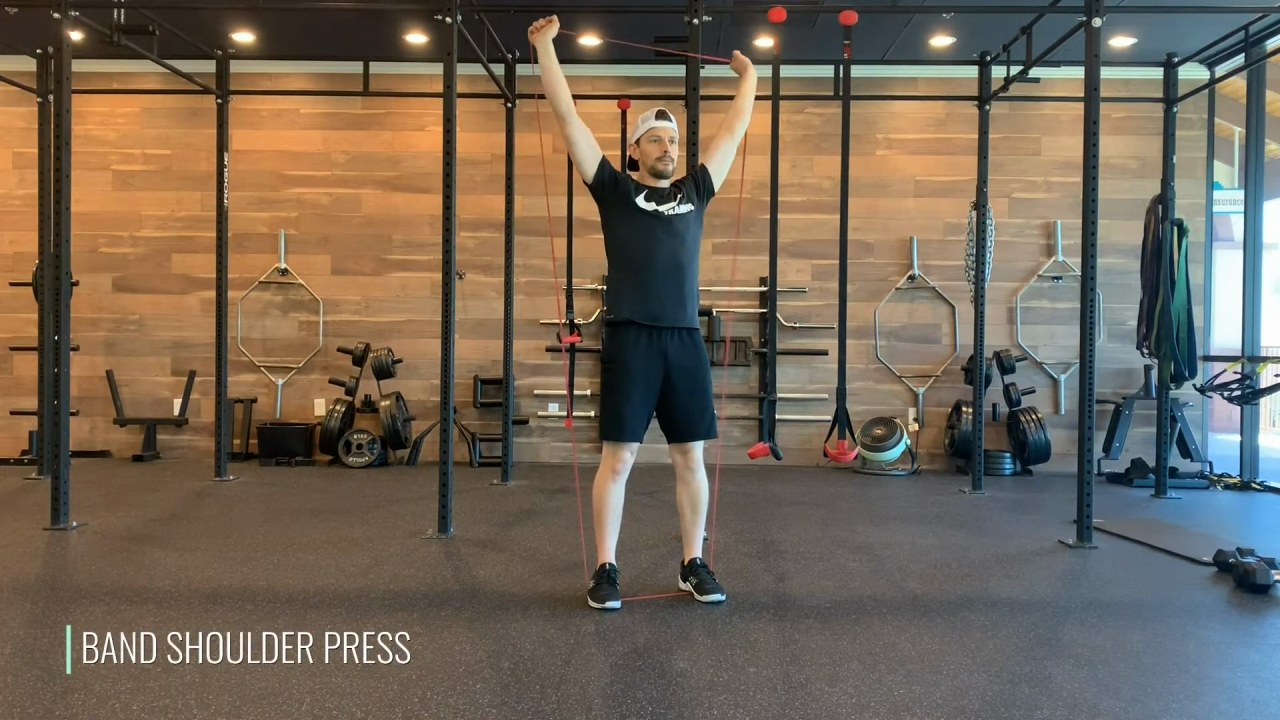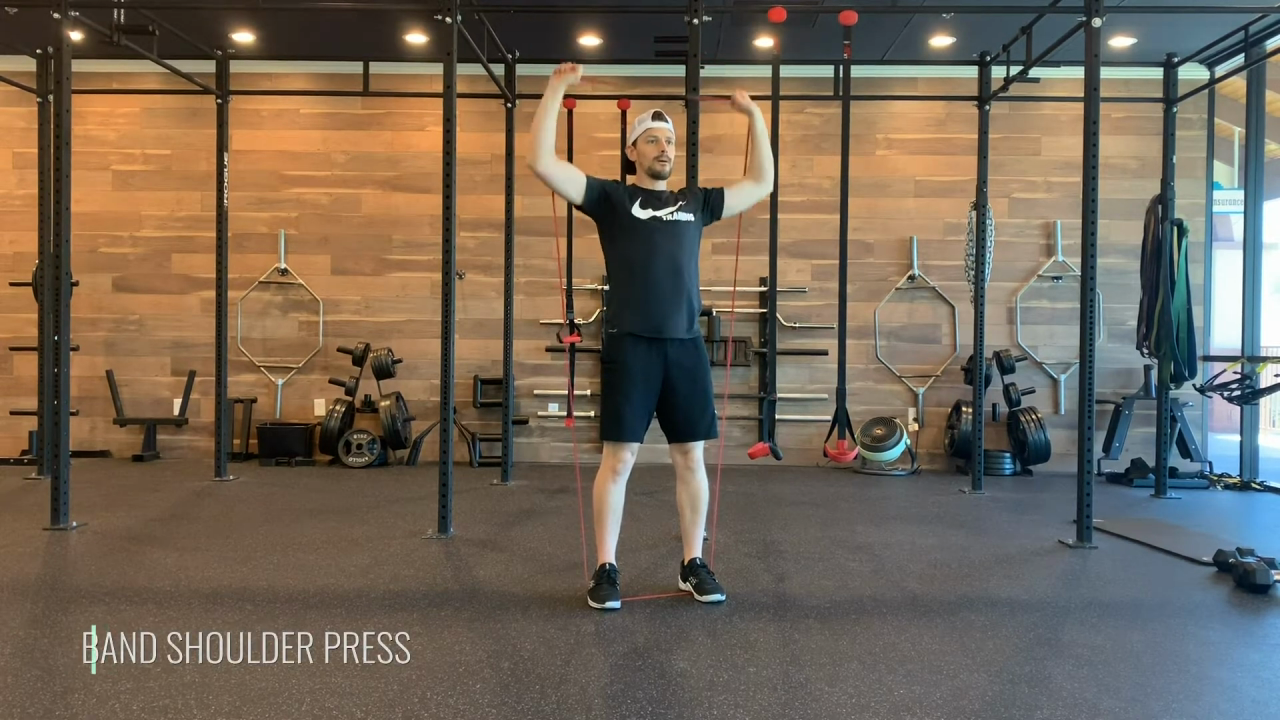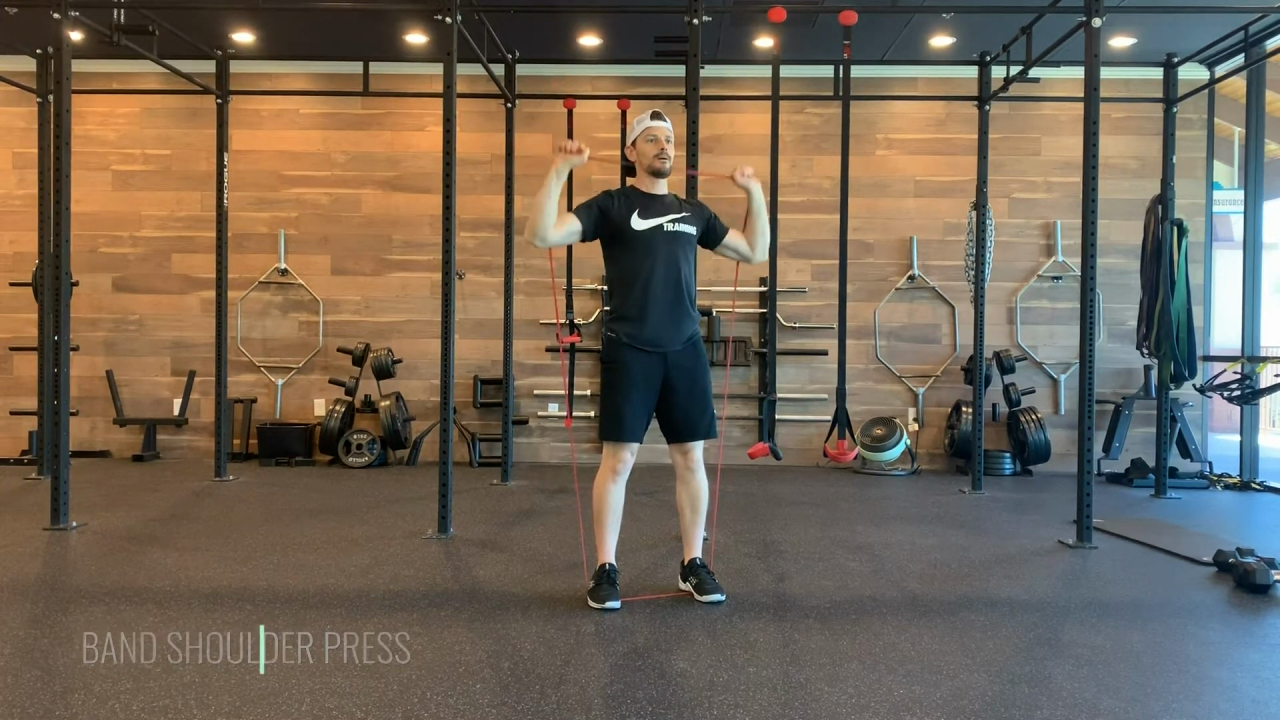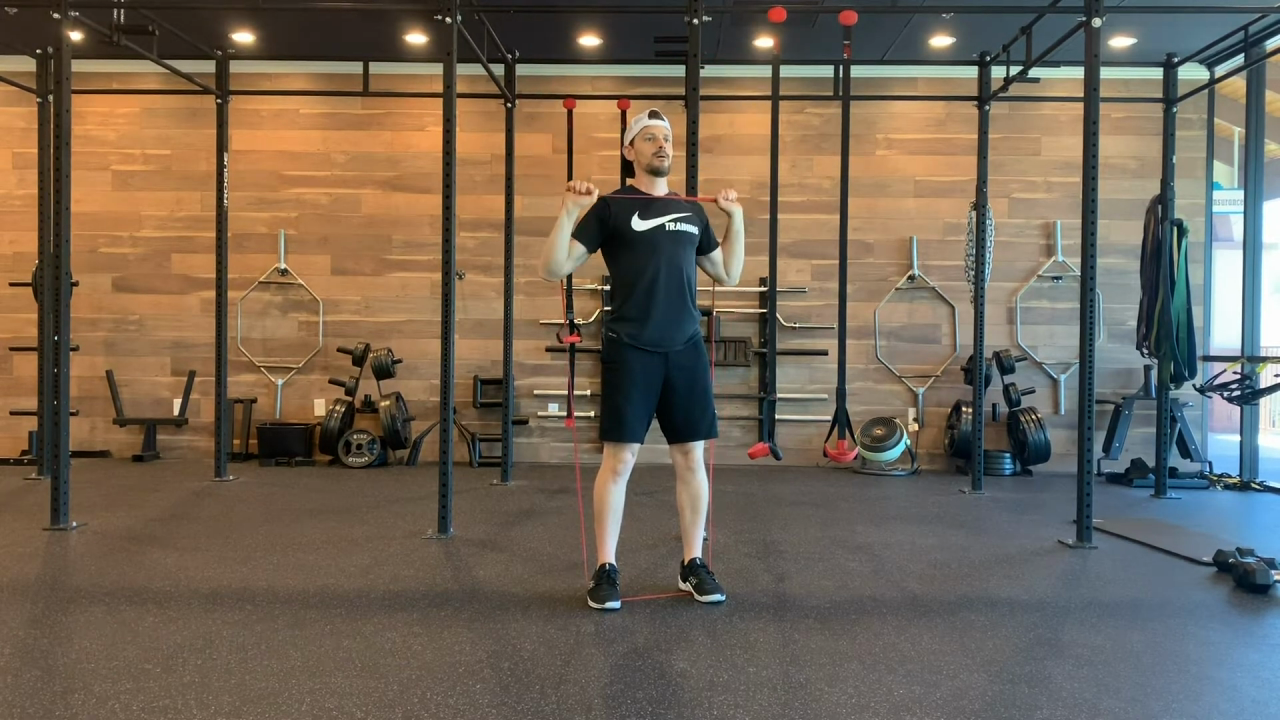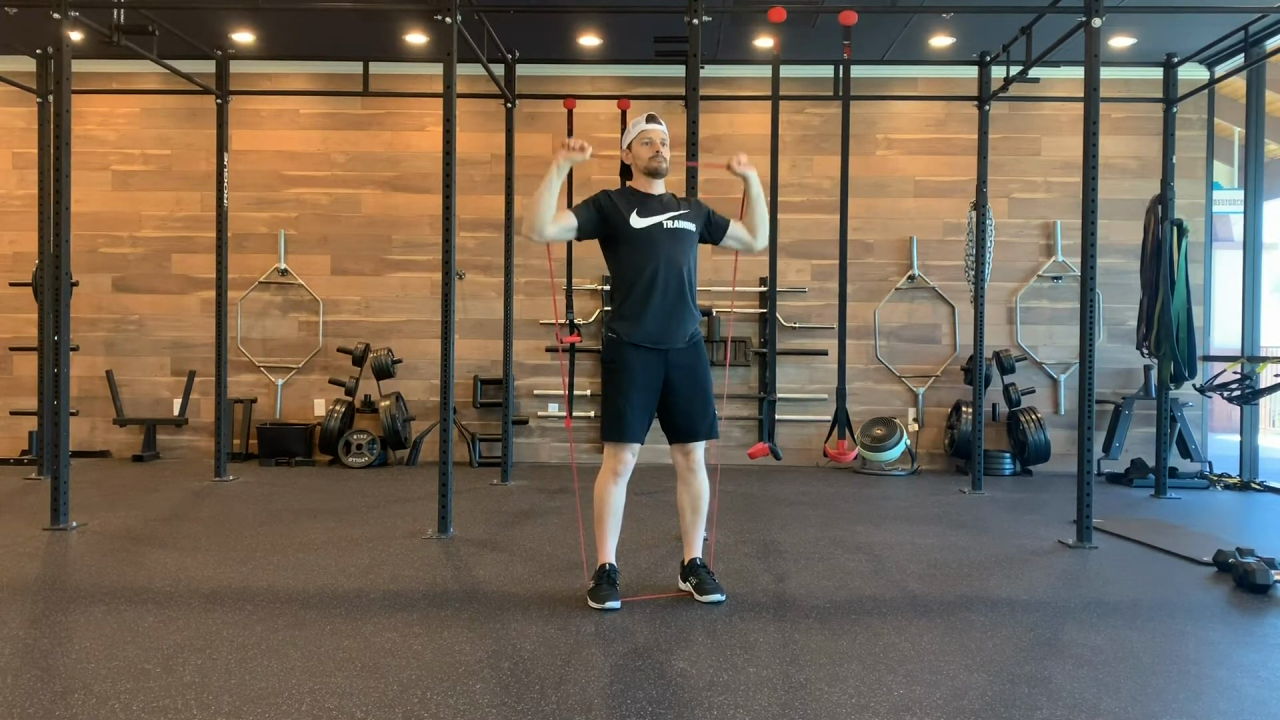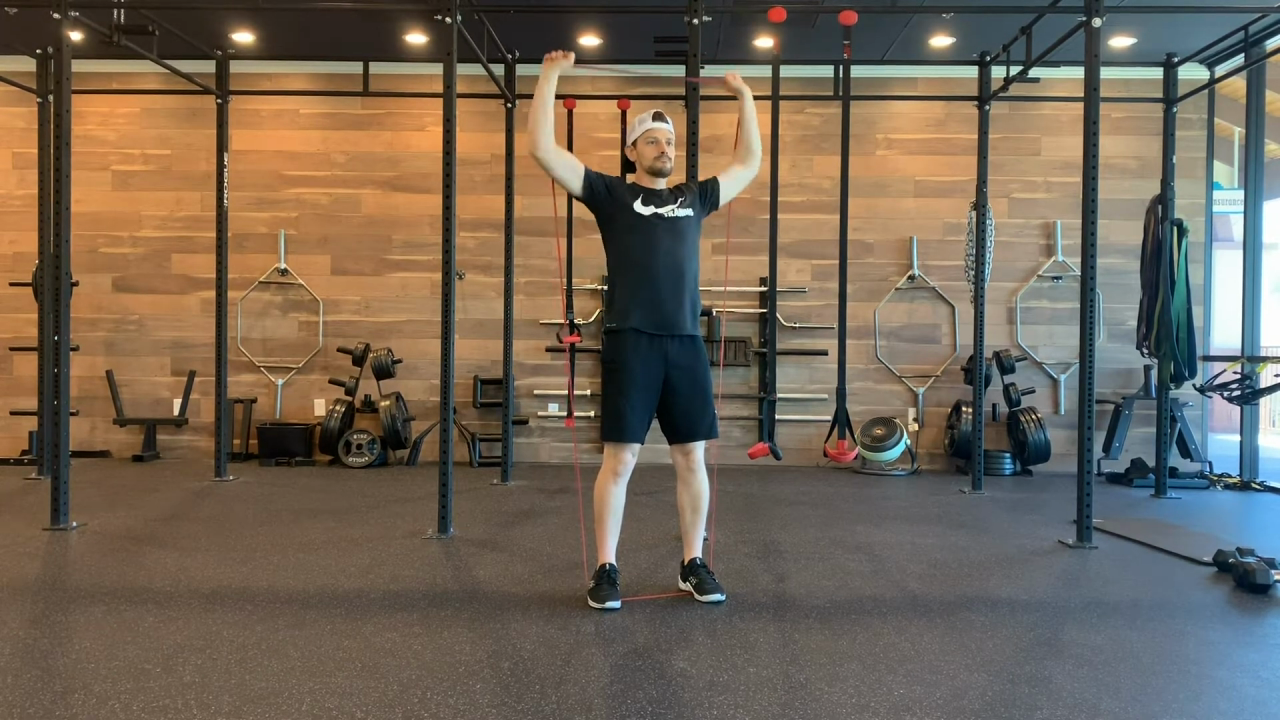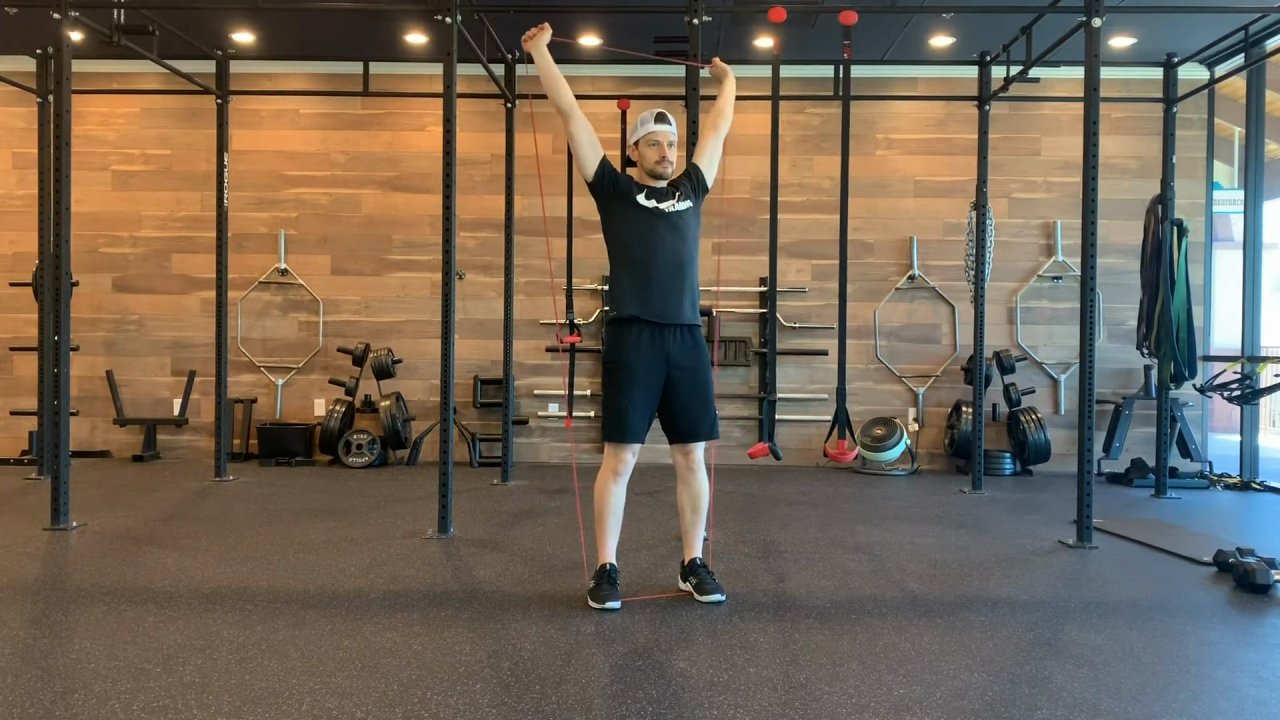
dt=0.3s
person 1, frame 1
left shoulder: (694, 191)
right shoulder: (614, 189)
left elbow: (732, 131)
right elbow: (567, 116)
left wrist: (748, 76)
right wrist: (545, 46)
left hip: (686, 341)
right hip: (630, 341)
left knee: (690, 458)
right knee: (617, 458)
left ankle: (693, 563)
right ankle: (605, 569)
person 1, frame 2
left shoulder: (694, 201)
right shoulder: (611, 197)
left elbow: (760, 186)
right elbow: (540, 163)
left wrist: (755, 118)
right wrist: (555, 90)
left hip: (685, 346)
right hip: (630, 346)
left knee: (690, 457)
right knee: (618, 459)
left ankle: (693, 564)
right ankle: (606, 569)
person 1, frame 3
left shoulder: (693, 212)
right shoulder: (611, 205)
left elbow: (754, 251)
right elbow: (540, 235)
left wrist: (755, 194)
right wrist: (558, 171)
left hip: (686, 348)
right hip: (629, 349)
left knee: (690, 458)
right knee: (618, 460)
left ankle: (693, 563)
right ankle: (606, 569)
person 1, frame 4
left shoulder: (692, 211)
right shoulder: (610, 208)
left elbow: (727, 274)
right elbow: (552, 268)
left wrist: (735, 218)
right wrist: (567, 211)
left hip: (687, 348)
right hip: (630, 349)
left knee: (691, 458)
right knee: (619, 460)
left ankle: (693, 564)
right ankle: (606, 570)
person 1, frame 5
left shoulder: (692, 210)
right shoulder: (609, 205)
left elbow: (756, 240)
right elbow: (537, 229)
left wrist: (752, 183)
right wrist: (558, 168)
left hip: (686, 347)
right hip: (630, 349)
left knee: (692, 458)
right knee: (619, 460)
left ankle: (693, 563)
right ankle: (605, 569)
person 1, frame 6
left shoulder: (695, 199)
right shoulder: (611, 196)
left elbow: (748, 163)
right elbow: (544, 151)
left wrist: (745, 100)
right wrist: (549, 79)
left hip: (687, 344)
right hip: (631, 344)
left knee: (691, 457)
right knee: (620, 458)
left ankle: (693, 564)
right ankle: (605, 568)
person 1, frame 7
left shoulder: (690, 188)
right shoulder: (614, 189)
left elbow: (718, 128)
right elbow: (570, 112)
left wrist: (727, 79)
right wrist: (541, 52)
left hip: (687, 341)
right hip: (632, 341)
left knee: (691, 458)
right knee: (620, 459)
left ankle: (693, 563)
right ankle: (605, 568)
